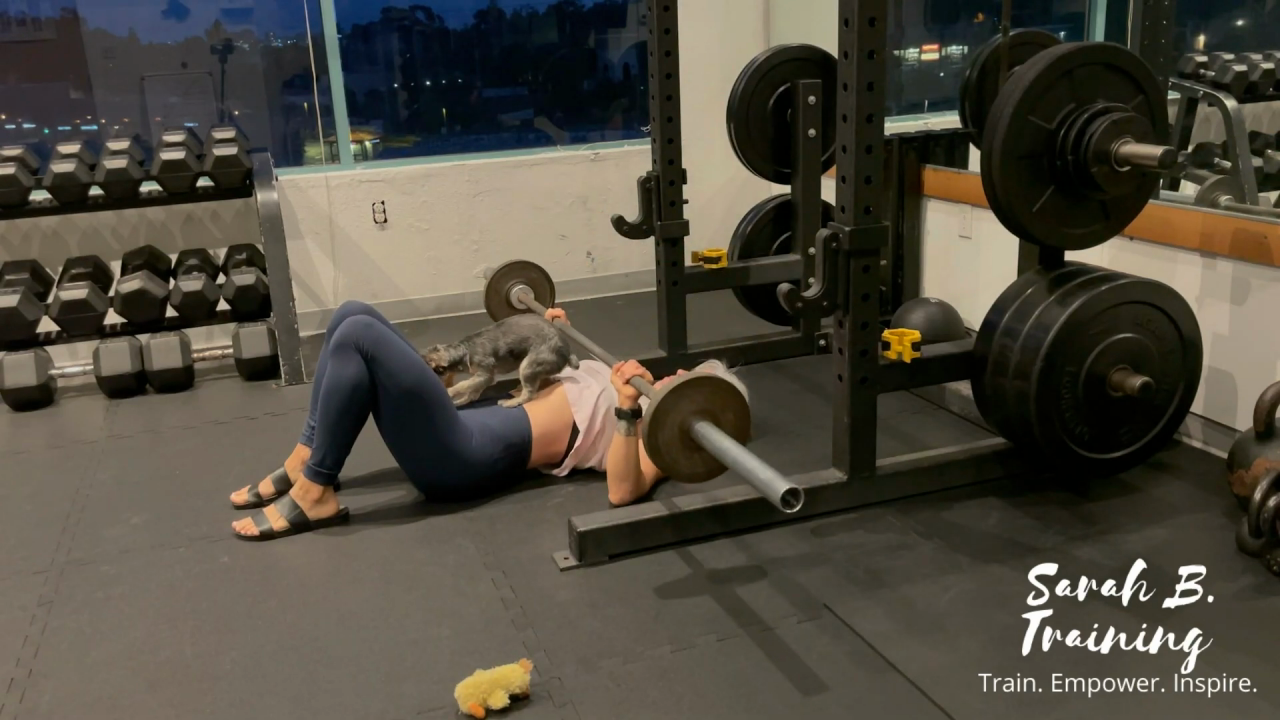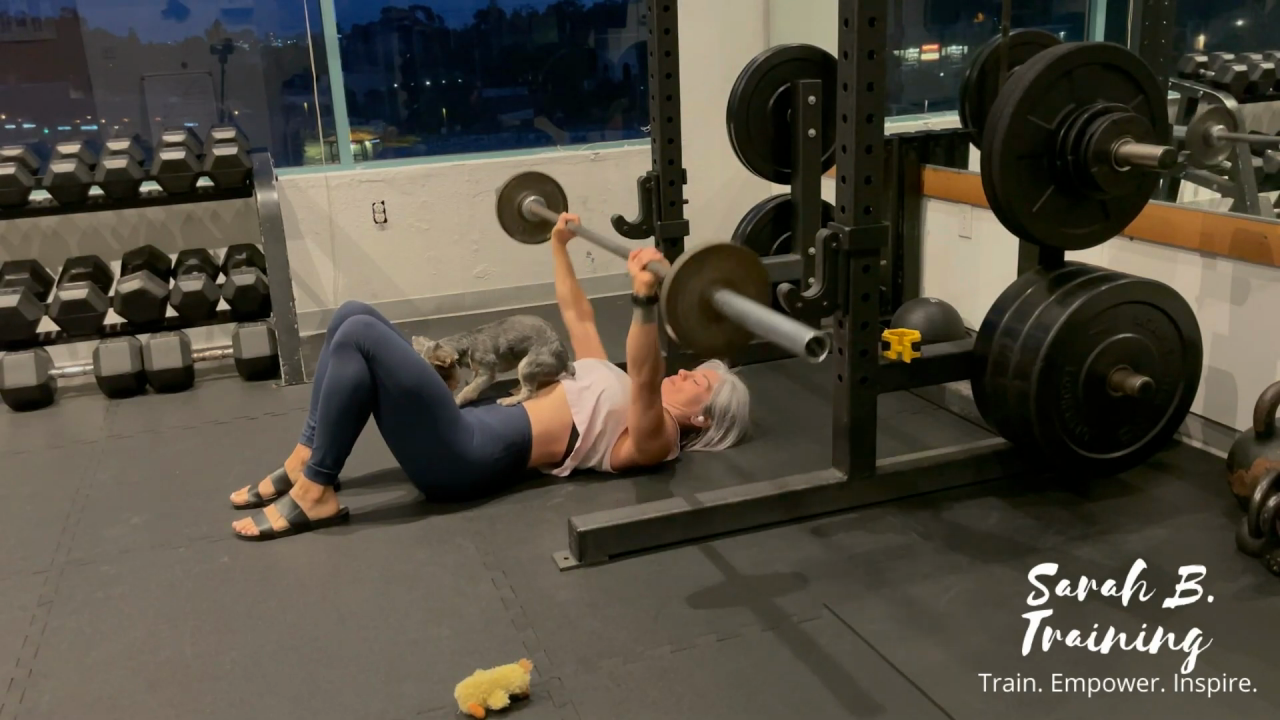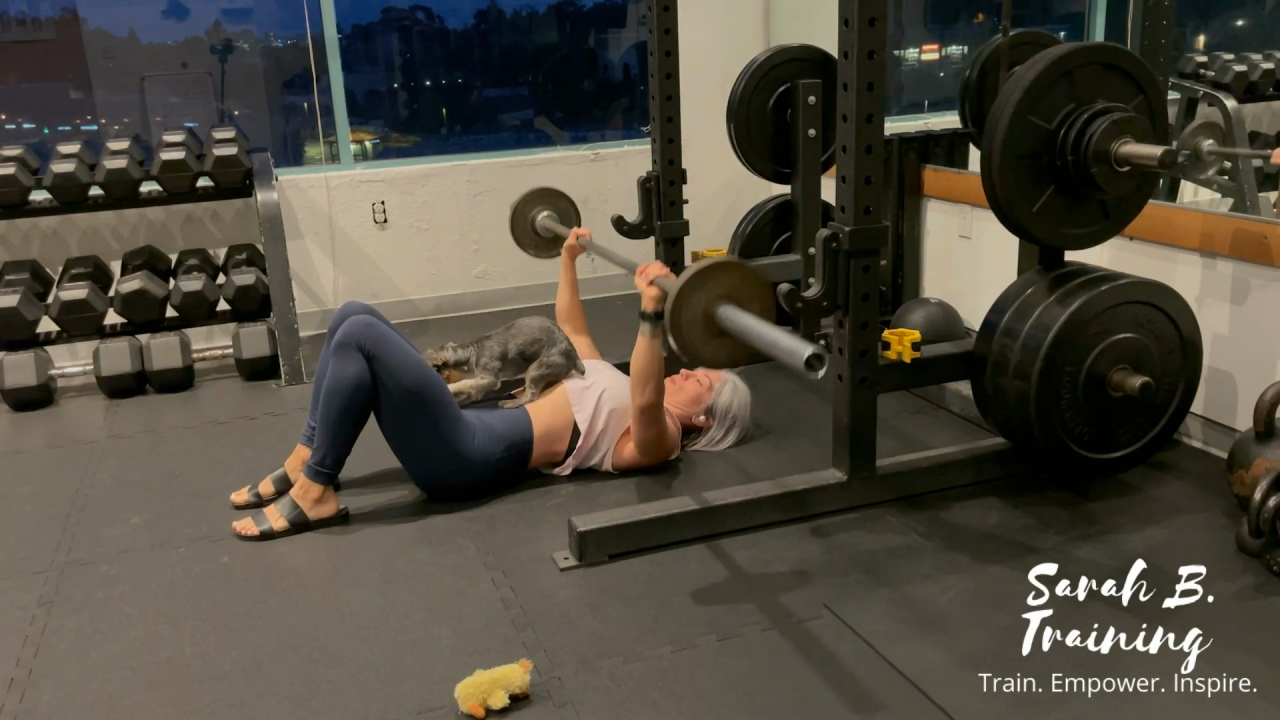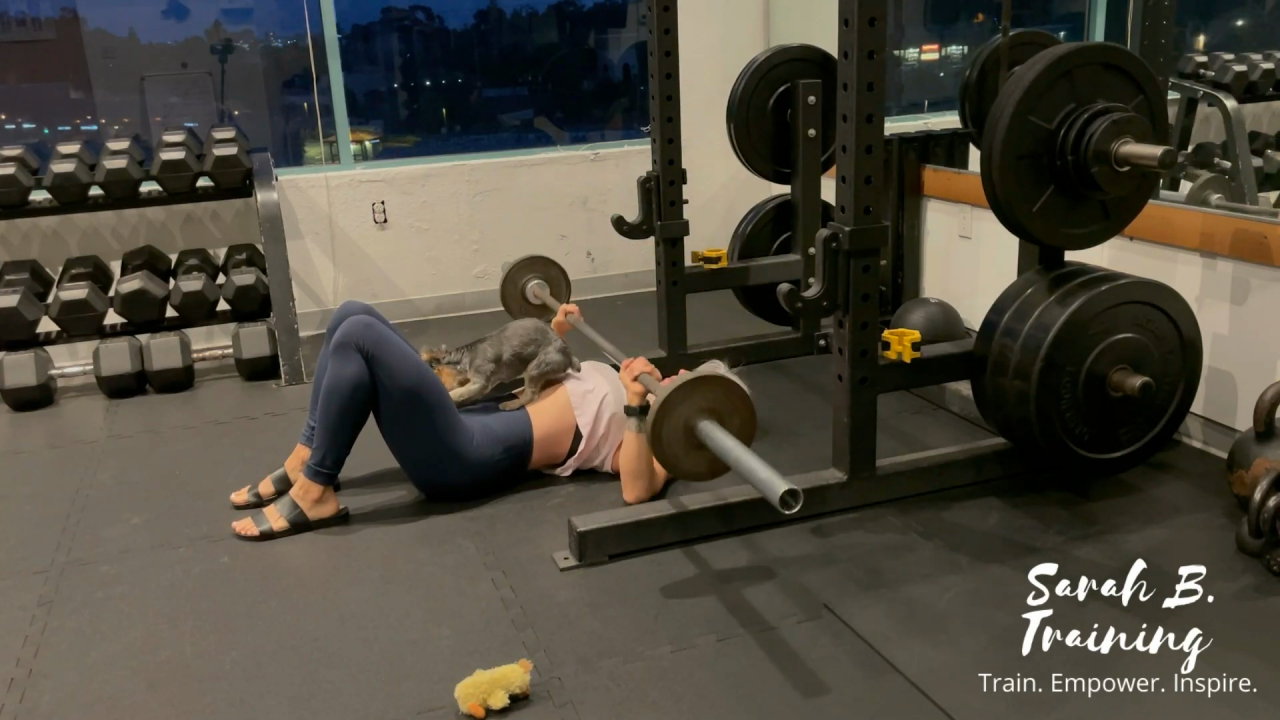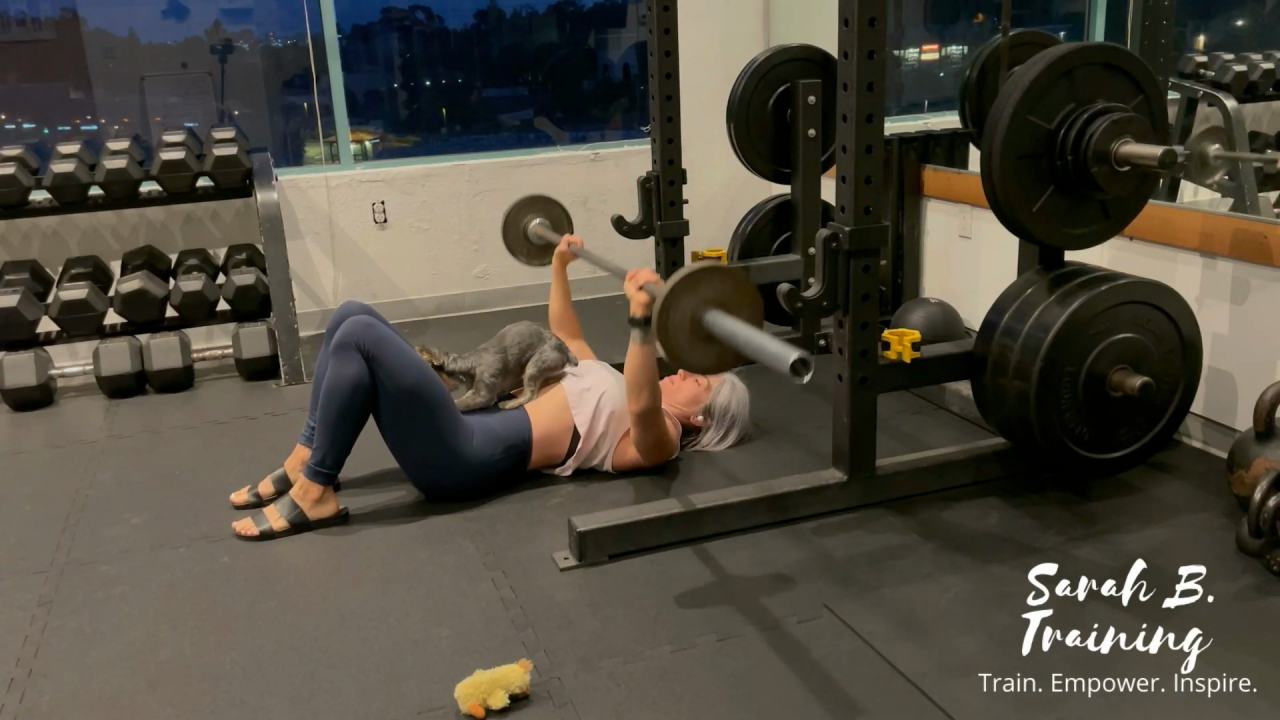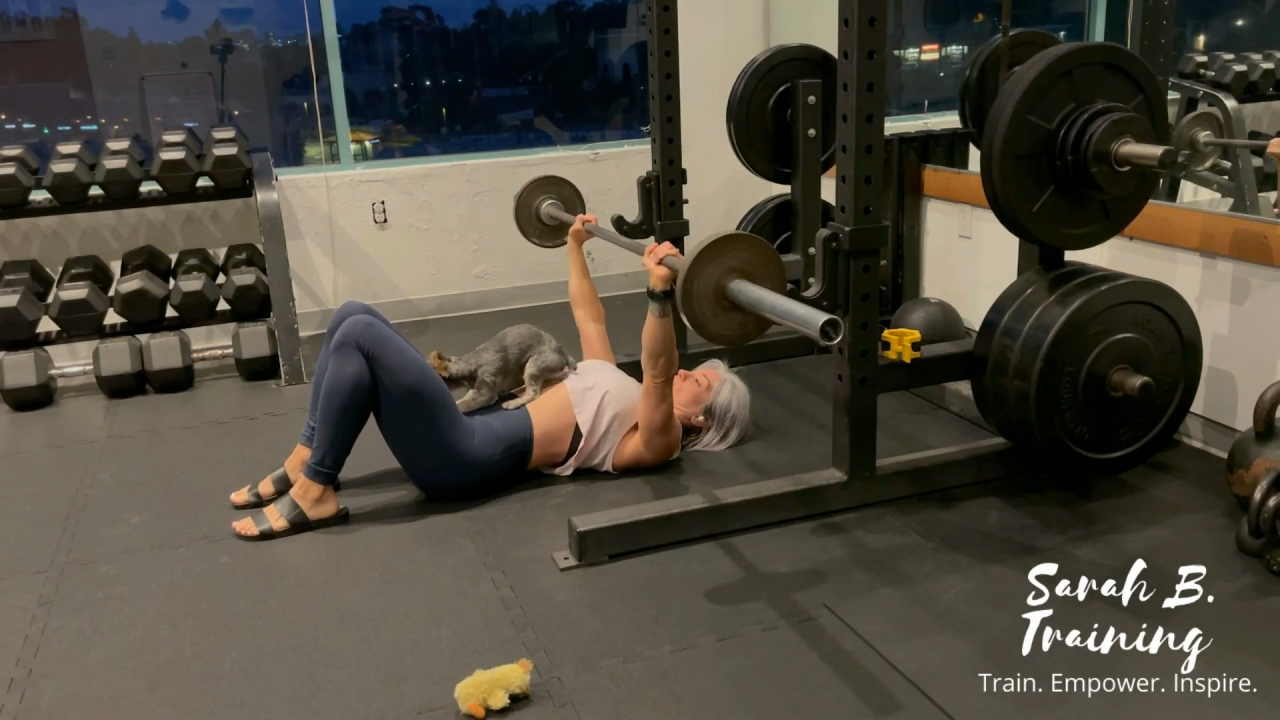
dt=0.5s
person 1, frame 1
right shoulder: (644, 399)
left elbow: (623, 493)
left wrist: (630, 408)
left hip: (466, 457)
right hip: (470, 421)
left knee: (359, 335)
right knee: (354, 314)
left ankle: (315, 495)
right ankle: (303, 465)
person 1, frame 2
left shoulder: (654, 438)
right shoulder: (620, 393)
left elbow: (646, 378)
right elbow: (576, 314)
left wrist: (645, 297)
right wrist: (559, 246)
left hip: (468, 456)
right hip: (468, 427)
left knee: (359, 336)
right knee: (353, 316)
left ankle: (314, 495)
right ankle: (302, 465)
person 1, frame 3
left shoulder: (657, 439)
right shoulder: (619, 396)
left elbow: (647, 399)
right elbow: (571, 327)
left wrist: (652, 312)
right wrist: (569, 259)
left hip: (469, 457)
right hip: (471, 423)
left knee: (360, 333)
right knee: (353, 315)
left ankle: (315, 494)
right ankle: (301, 464)
person 1, frame 4
right shoulder: (625, 385)
left elbow: (638, 491)
left wrist: (638, 406)
right wrist: (559, 334)
left hip: (468, 457)
right hip: (474, 422)
left knee: (360, 333)
right knee: (355, 315)
left ankle: (315, 496)
right ankle: (304, 464)
person 1, frame 5
left shoulder: (658, 438)
right shoulder: (618, 390)
left elbow: (642, 405)
right elbow: (565, 335)
left wrist: (642, 318)
right wrist: (559, 267)
left hip: (466, 459)
right hip: (468, 427)
left knee: (358, 335)
right knee: (353, 315)
left ankle: (315, 496)
right ankle: (302, 464)
person 1, frame 6
left shoulder: (658, 437)
right shoulder: (625, 397)
left elbow: (658, 373)
right elbow: (588, 315)
left wrist: (661, 292)
right wrist: (575, 246)
left hip: (467, 457)
right hip: (470, 422)
left knee: (360, 334)
right knee: (354, 317)
left ankle: (314, 494)
right ankle: (302, 463)
